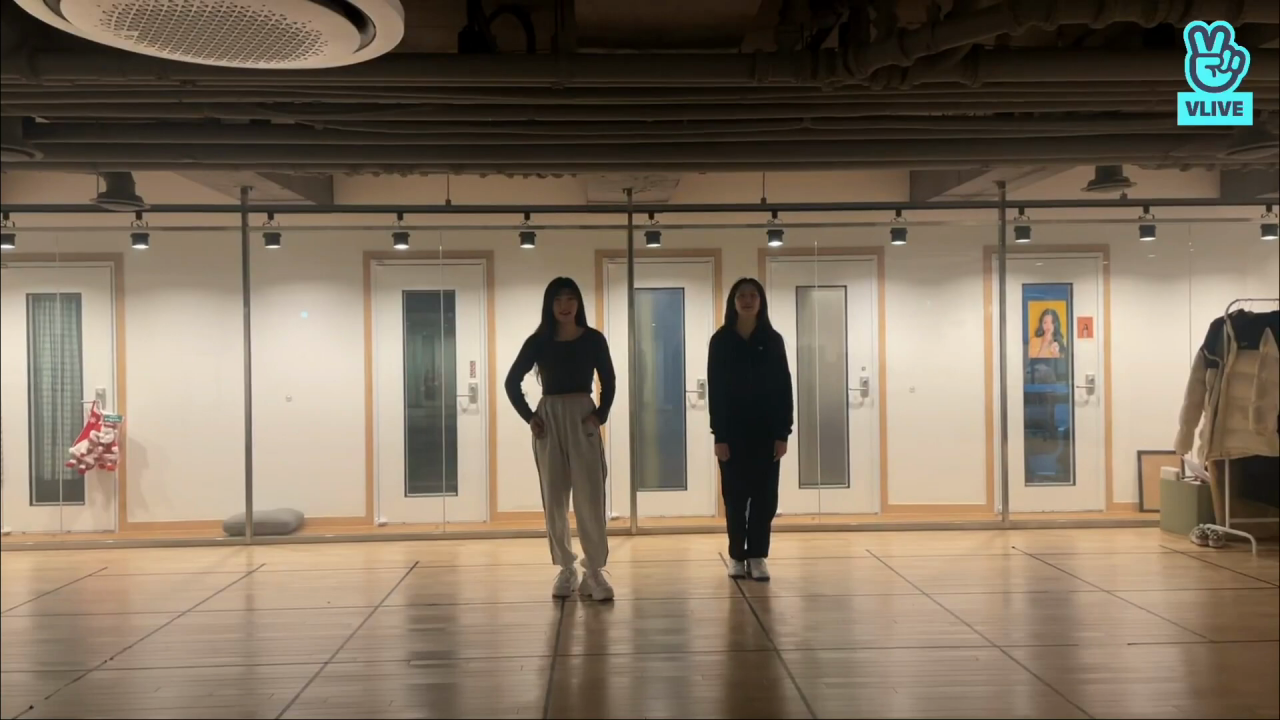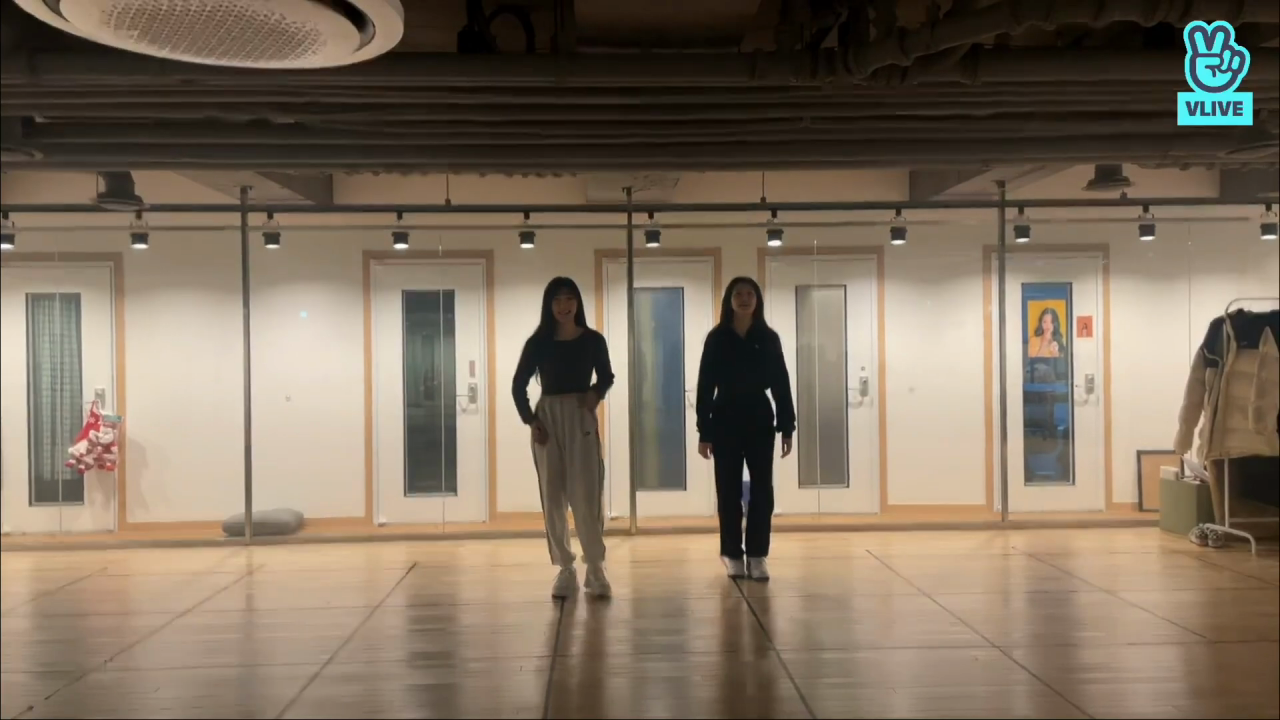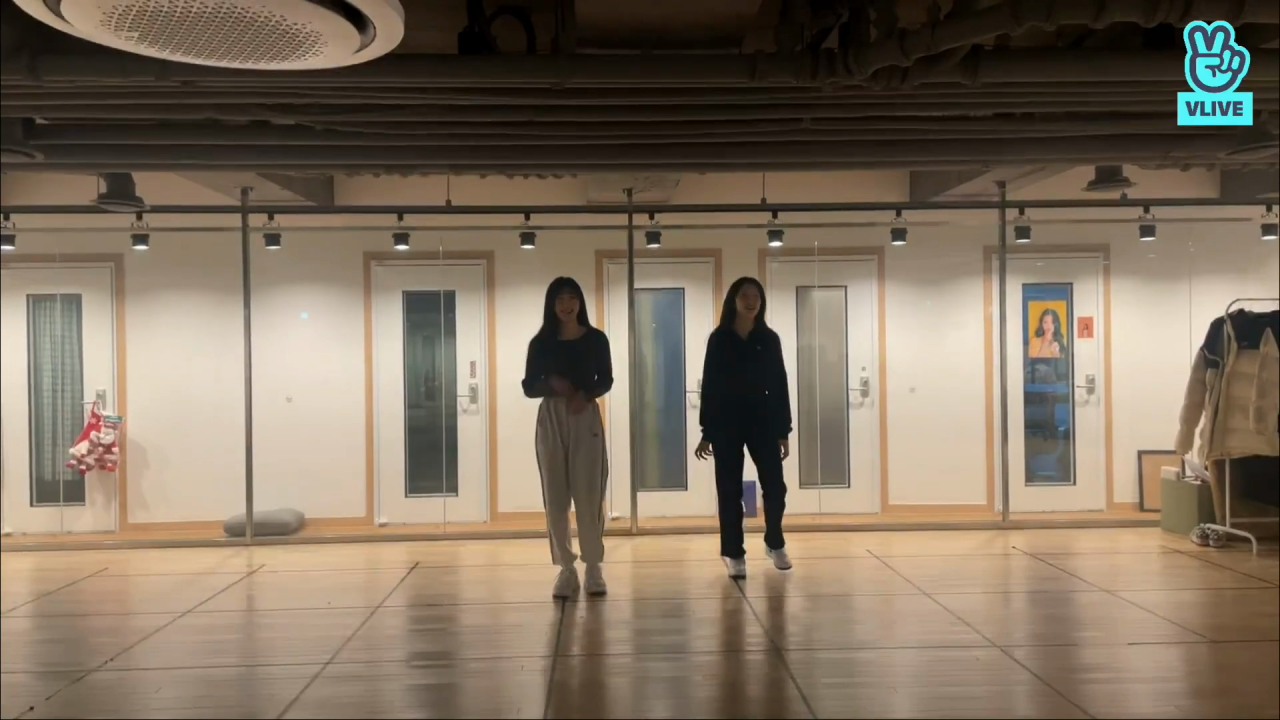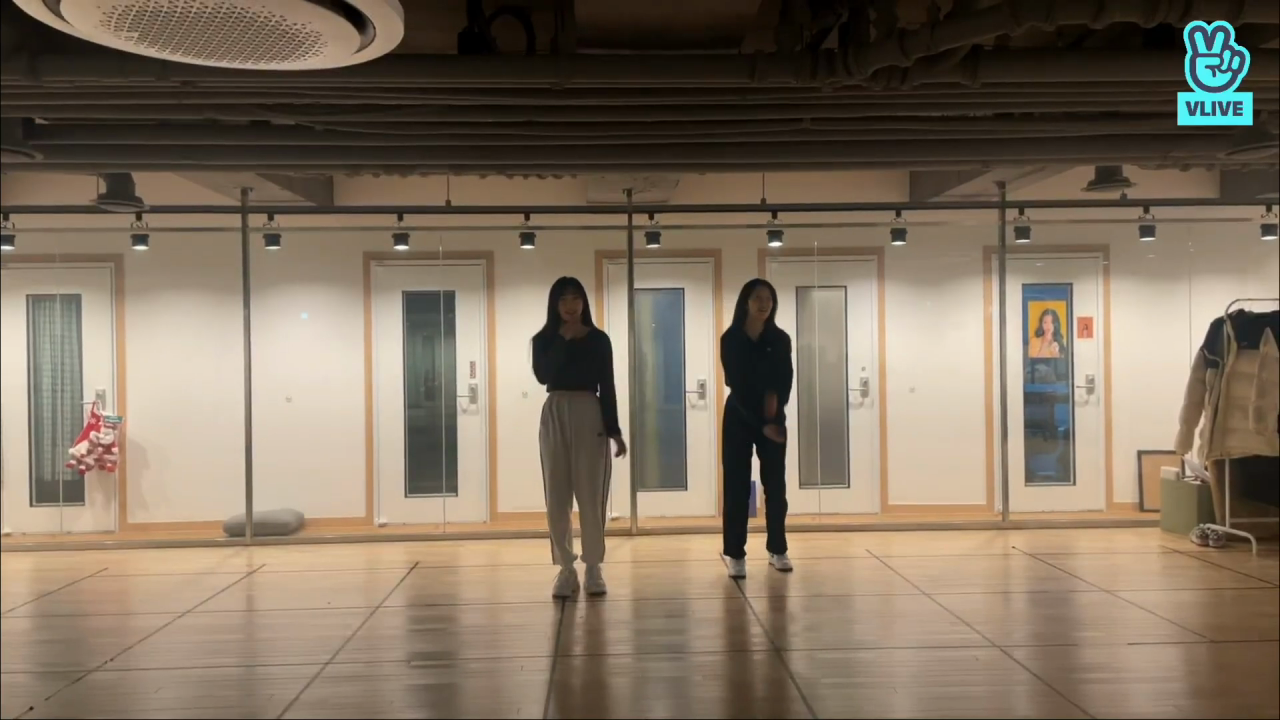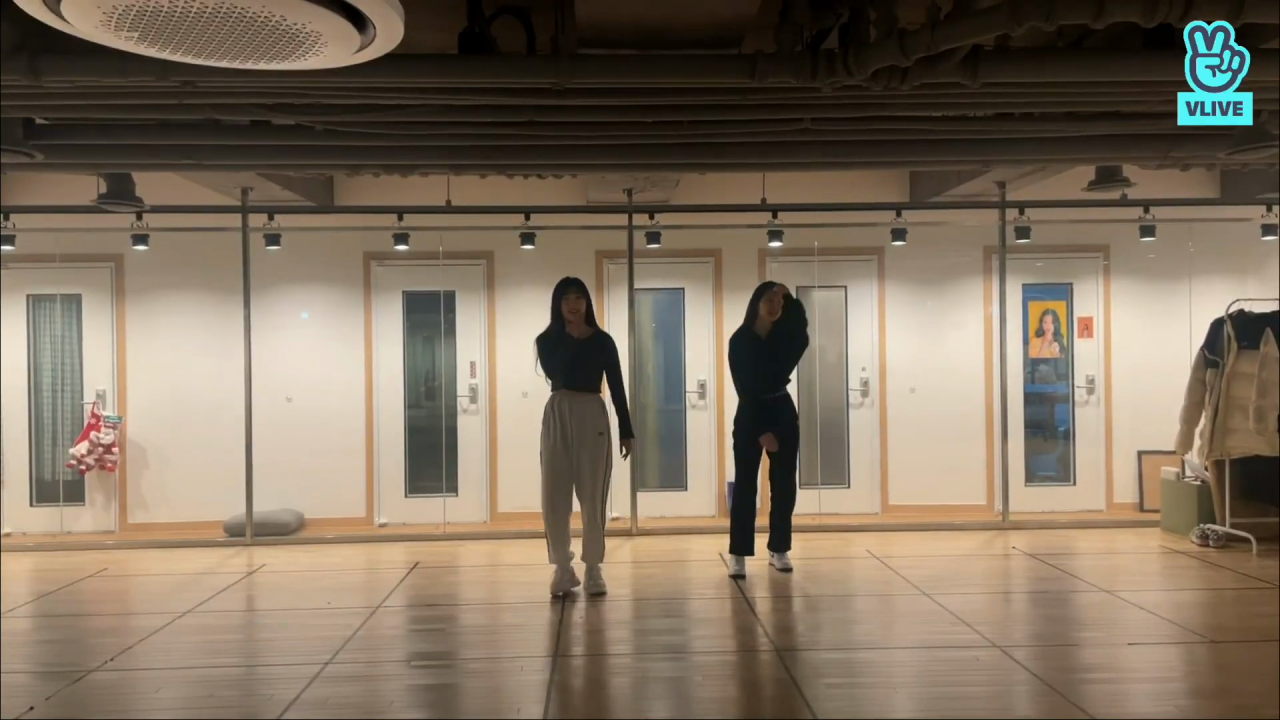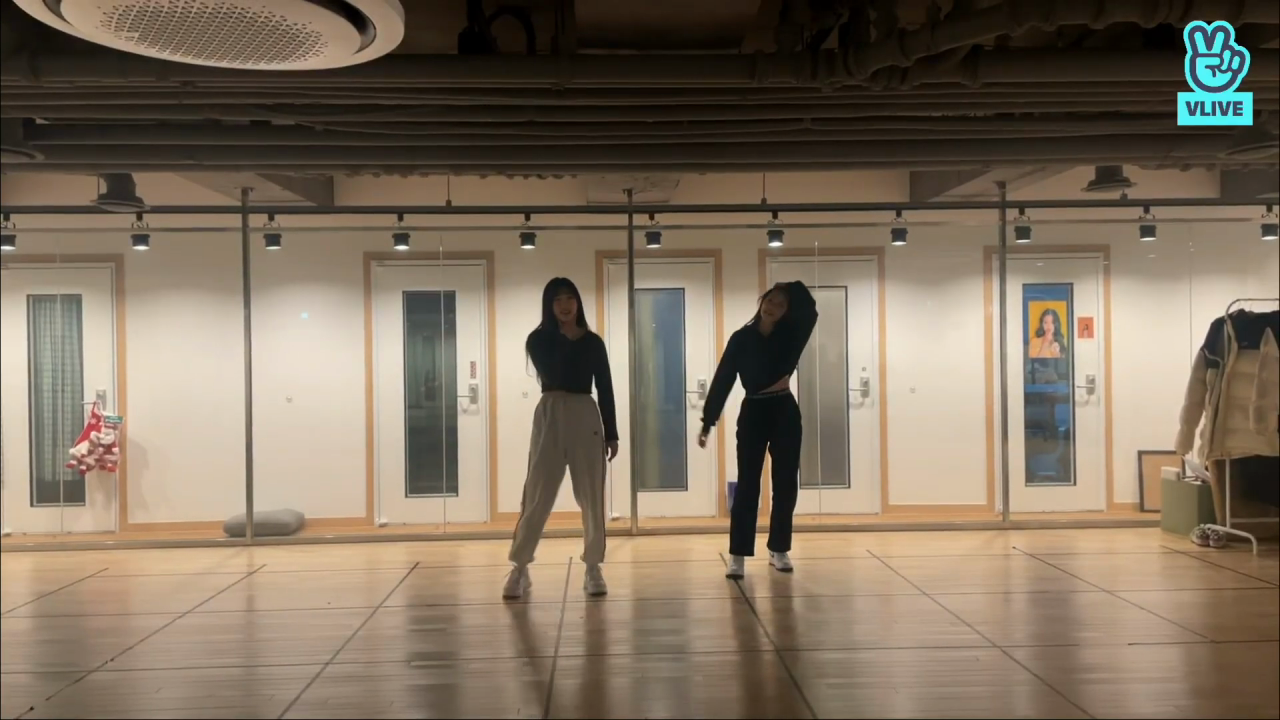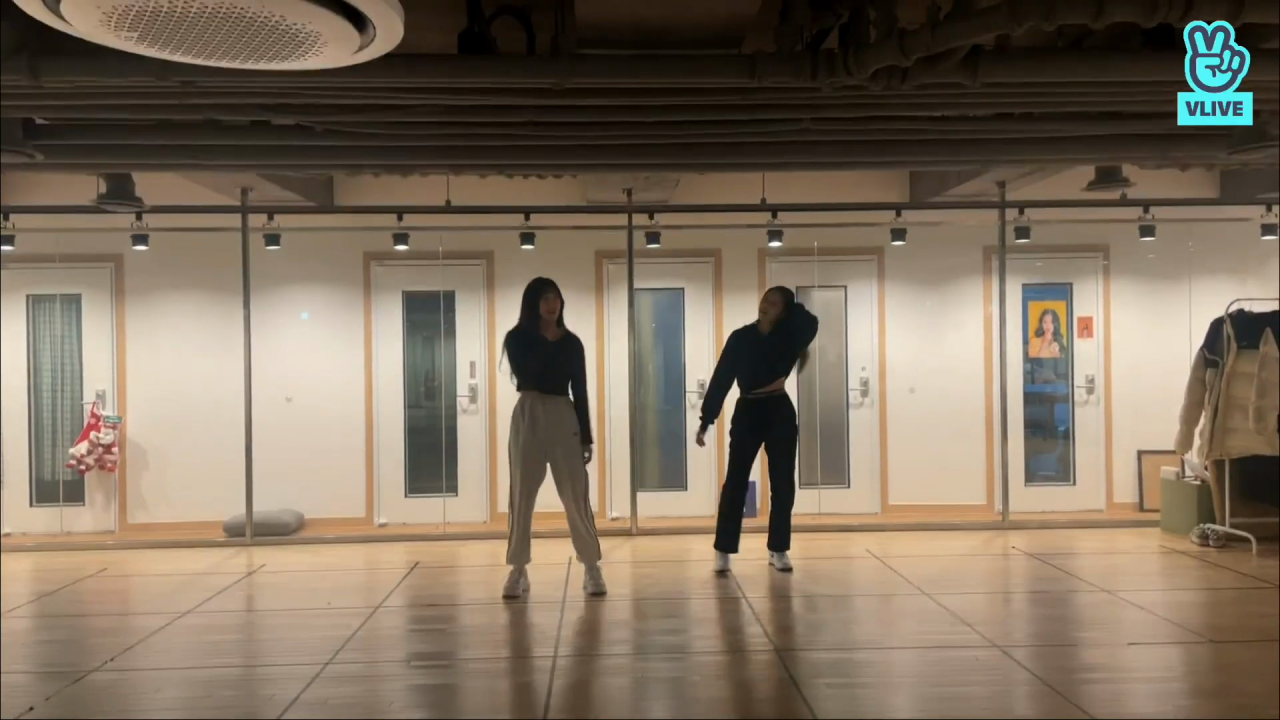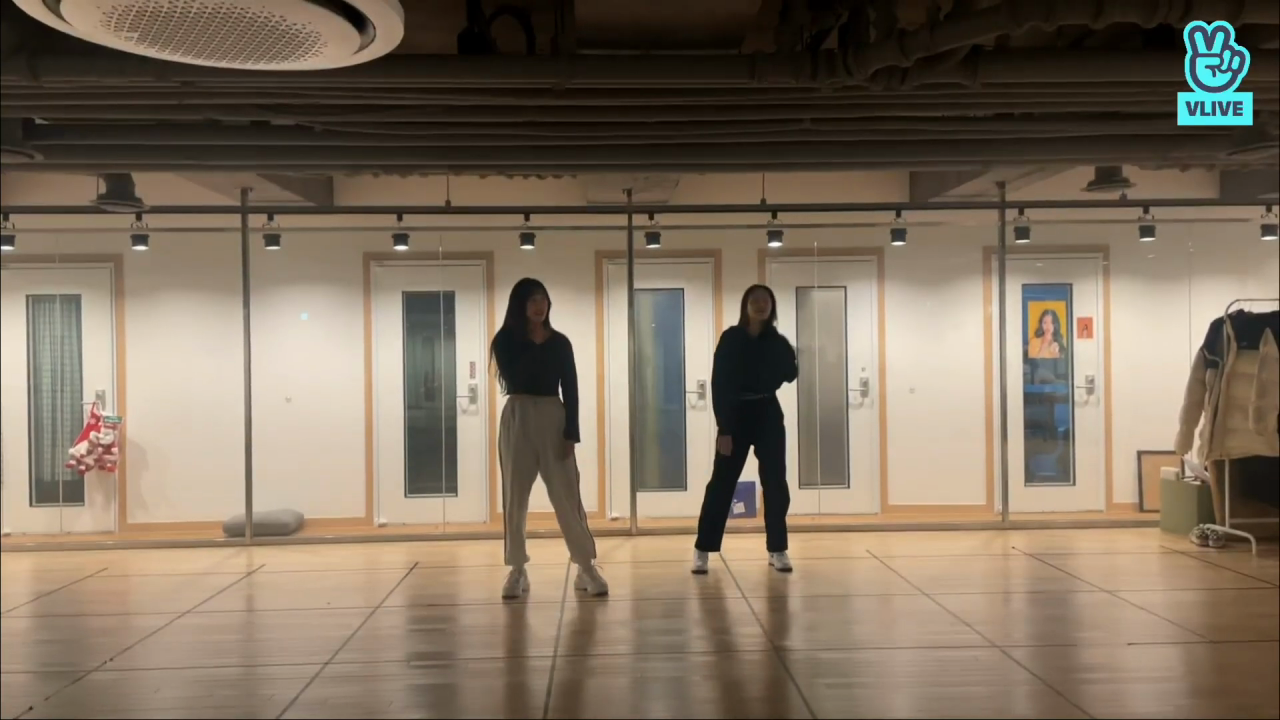
dt=0.3s
person 1, frame 1
left shoulder: (593, 339)
right shoulder: (538, 342)
left elbow: (609, 381)
right elbow: (512, 382)
left wrist: (601, 414)
right wrist: (529, 416)
left hip: (582, 417)
right hip: (549, 417)
left knee: (589, 495)
right knee: (554, 498)
left ankle: (593, 571)
right ankle: (566, 569)
person 1, frame 2
left shoulder: (593, 340)
right shoulder: (538, 342)
left elbow: (607, 377)
right elbow: (519, 385)
left wrist: (597, 391)
right wrist: (530, 420)
left hip: (581, 416)
right hip: (548, 418)
left knee: (586, 493)
right knee: (553, 498)
left ankle: (595, 566)
right ankle: (565, 569)
person 1, frame 3
left shoulder: (595, 339)
right shoulder: (541, 342)
left elbow: (606, 380)
right elbow: (528, 388)
left wrist: (585, 395)
right wrist: (550, 383)
left hip: (585, 417)
right hip: (551, 418)
left knee: (588, 494)
right knee: (555, 497)
left ankle: (593, 567)
right ankle: (566, 569)
person 1, frame 4
left shoulder: (599, 339)
right shoulder: (545, 339)
left elbow: (607, 386)
right elbow: (542, 375)
left wrist: (614, 429)
right wrist: (563, 339)
left hip: (590, 414)
right hip: (555, 415)
left knee: (592, 495)
right knee: (557, 496)
left ankle: (593, 567)
right ankle: (565, 568)
person 1, frame 5
left shoulder: (602, 340)
right shoulder: (548, 340)
left elbow: (616, 386)
right elbow: (554, 372)
left wrist: (626, 432)
right wrist: (570, 337)
left hip: (593, 415)
right hip: (557, 414)
left knee: (593, 495)
right knee: (554, 495)
left ankle: (593, 568)
right ankle: (565, 567)
person 1, frame 6
left shoulder: (593, 342)
right shoulder: (539, 340)
left elbow: (605, 388)
right elbow: (550, 372)
left wrist: (611, 433)
right wrist: (565, 339)
left hip: (585, 416)
right hip: (549, 415)
left knee: (591, 496)
right knee: (537, 494)
left ankle: (593, 568)
right ankle: (520, 568)
person 1, frame 7
left shoulder: (571, 342)
right shoulder: (518, 338)
left elbow: (580, 391)
right elbow: (526, 374)
left wrist: (586, 436)
right wrist: (546, 341)
left hip: (563, 417)
right hip: (528, 416)
left knee: (576, 495)
right knee: (521, 496)
left ankle: (591, 567)
right ankle: (518, 570)
person 1, frame 8
left shoulder: (560, 342)
right shoulder: (505, 341)
left elbow: (570, 389)
right elbow: (514, 379)
left wrist: (571, 433)
right wrist: (534, 345)
left hip: (553, 417)
right hip: (517, 418)
left knee: (567, 495)
right knee: (515, 497)
left ankle: (586, 567)
right ankle: (517, 570)
person 2, frame 1
left shoulder: (772, 340)
right shoulder: (721, 340)
left elbow: (783, 386)
right elbow: (715, 390)
left wrist: (783, 431)
right wrist: (719, 435)
left hip: (765, 419)
right hip: (733, 421)
left knee: (765, 491)
right knee: (735, 491)
left ankle: (756, 556)
right ankle: (736, 555)
person 2, frame 2
left shoulder: (768, 338)
right shoulder: (717, 338)
left elbow: (780, 383)
right elbow: (706, 386)
left wrist: (786, 427)
right wrist: (704, 431)
left hip: (759, 415)
right hip: (726, 416)
left knee: (762, 488)
right knee: (729, 489)
left ankle: (757, 555)
right ankle: (733, 554)
person 2, frame 3
left shoulder: (769, 339)
right shoulder: (719, 339)
left elbow: (780, 385)
right elbow: (710, 387)
left wrist: (784, 430)
right wrist: (706, 432)
left hip: (762, 415)
right hip: (727, 417)
left knee: (775, 484)
right knee: (730, 489)
left ankle: (775, 545)
right ankle: (734, 554)
person 2, frame 4
left shoulder: (780, 339)
right shoulder: (731, 339)
left elbow: (786, 380)
right elbow: (736, 385)
left wrist: (777, 398)
right wrist: (760, 423)
left hip: (772, 414)
right hip: (739, 415)
left knee: (775, 486)
right knee: (736, 488)
left ankle: (778, 550)
right ankle: (735, 554)
person 2, frame 5
left shoulder: (786, 336)
right shoulder: (740, 339)
left elbow: (802, 336)
right elbow: (744, 387)
left wrist: (790, 299)
right wrist: (760, 430)
left hip: (782, 411)
right hip: (751, 414)
left knee: (784, 484)
right knee: (745, 486)
left ankle: (779, 550)
right ankle: (738, 554)
person 2, frame 6
left shoulder: (790, 334)
right shoulder: (741, 339)
left elbow: (808, 311)
right elbow: (722, 380)
left wrist: (791, 289)
right wrist: (707, 422)
left hip: (784, 411)
right hip: (753, 412)
left knee: (786, 484)
right knee: (747, 485)
left ankle: (779, 549)
right ankle: (738, 554)
person 2, frame 7
left shoulder: (788, 337)
right shoulder: (740, 338)
left elbow: (810, 323)
right elbow: (720, 379)
left wrist: (789, 305)
right wrist: (706, 420)
left hip: (779, 411)
right hip: (747, 412)
left knee: (782, 483)
right knee: (736, 481)
left ankle: (778, 550)
right ankle: (723, 550)
person 2, frame 8
left shoulder: (775, 343)
right shoulder: (730, 338)
left elbow: (790, 374)
right elbow: (720, 385)
left wrist: (771, 334)
right wrist: (723, 428)
left hip: (767, 414)
right hip: (736, 414)
left knee: (775, 485)
right knee: (721, 483)
left ankle: (777, 550)
right ankle: (703, 550)
